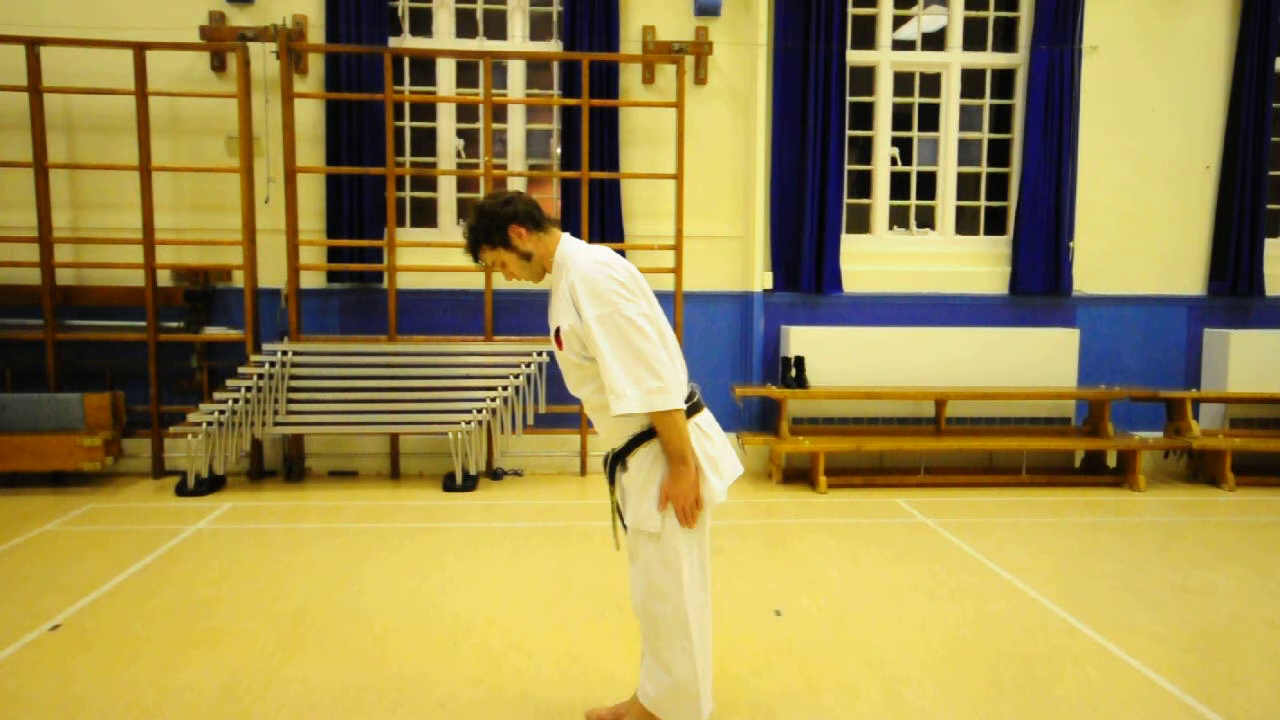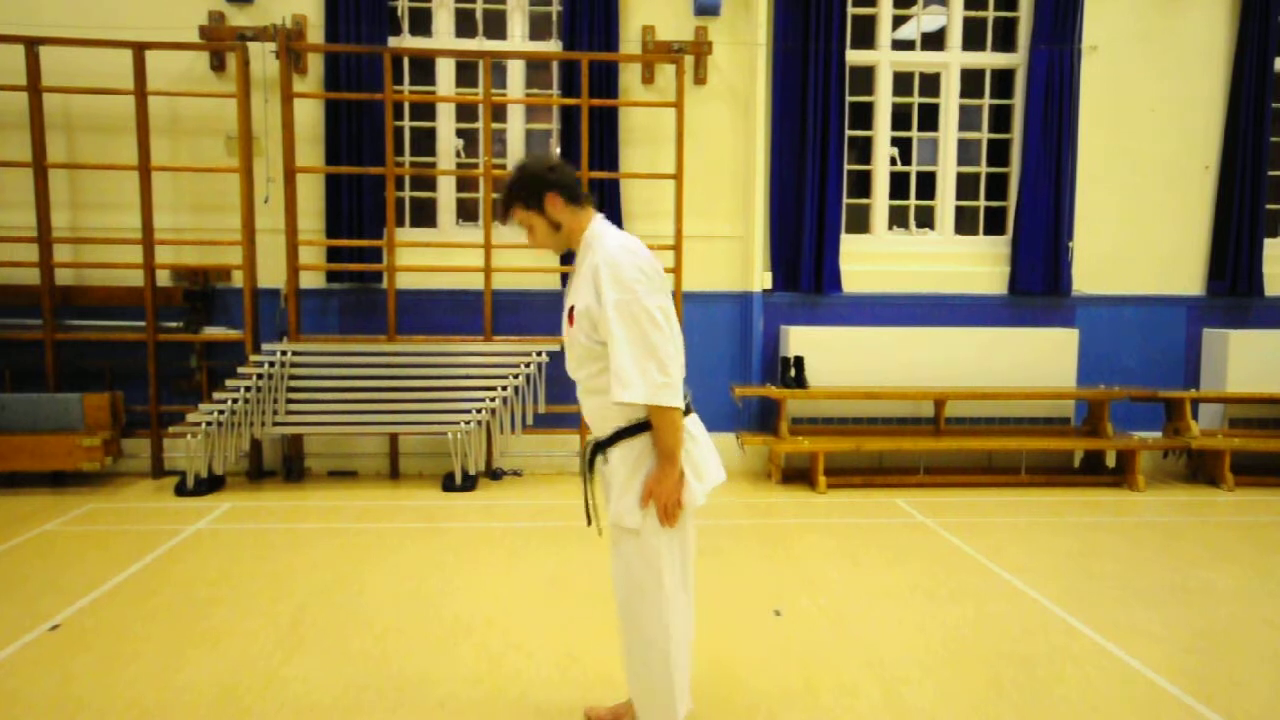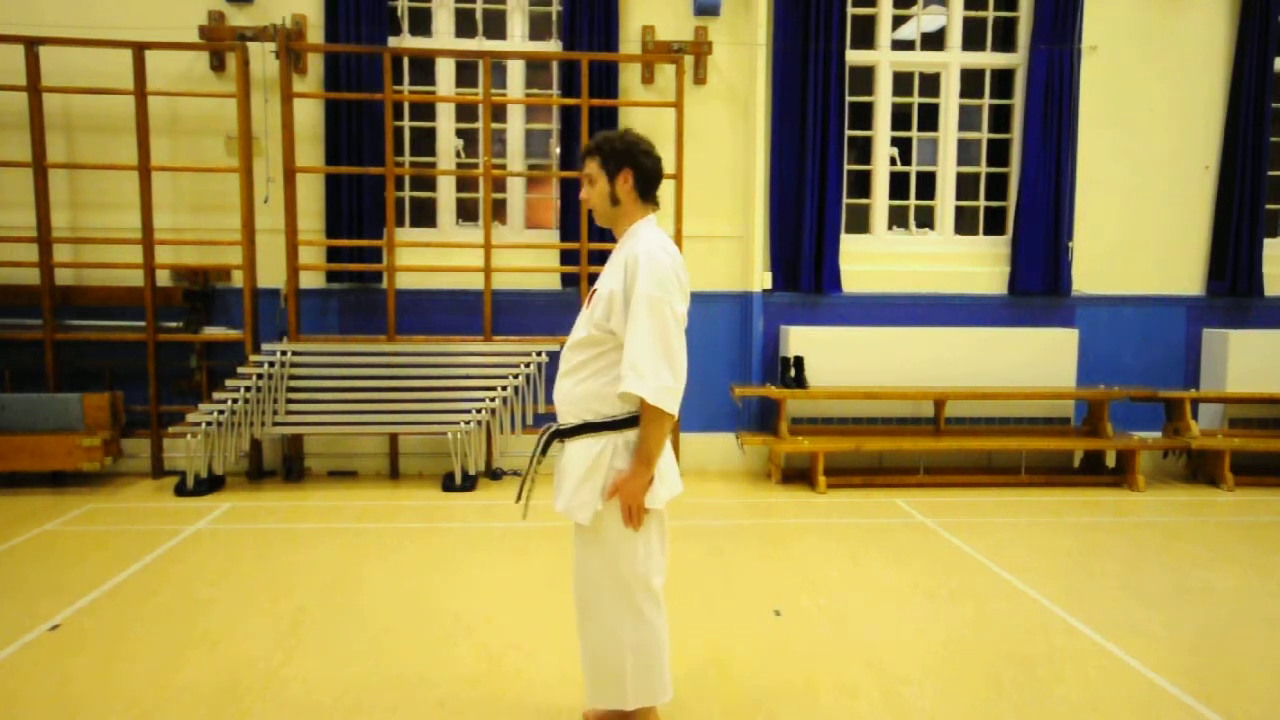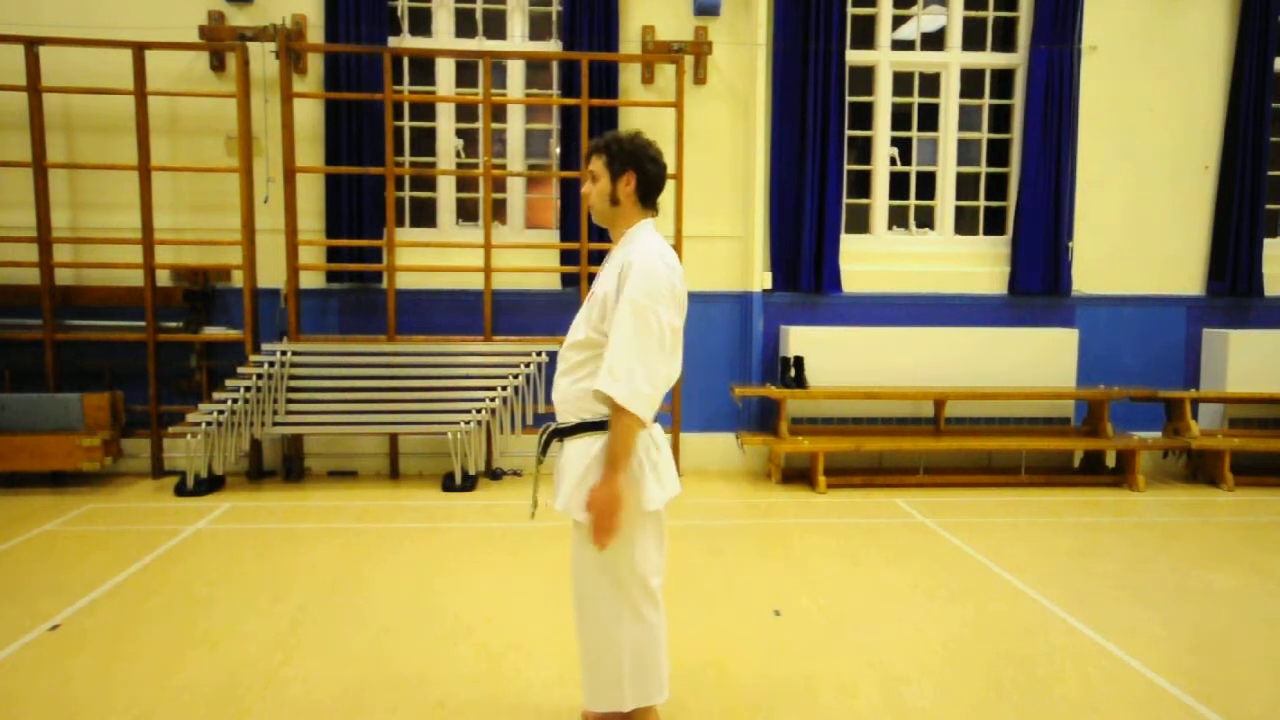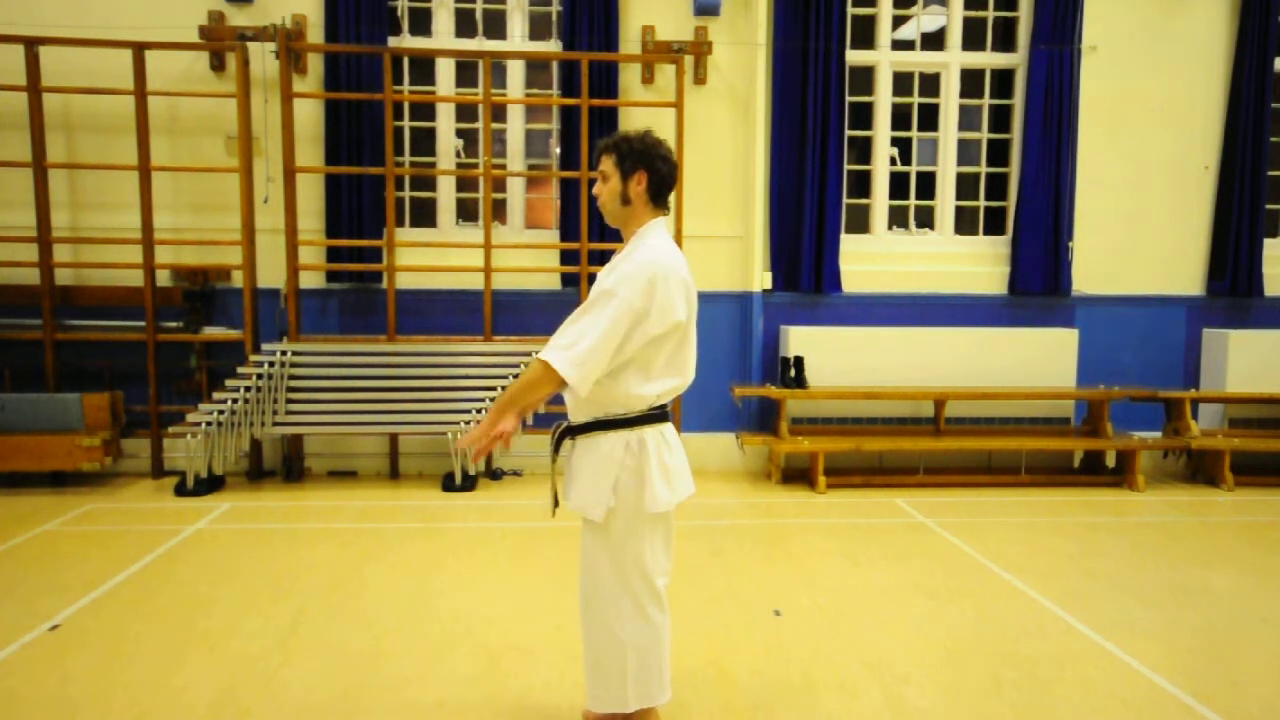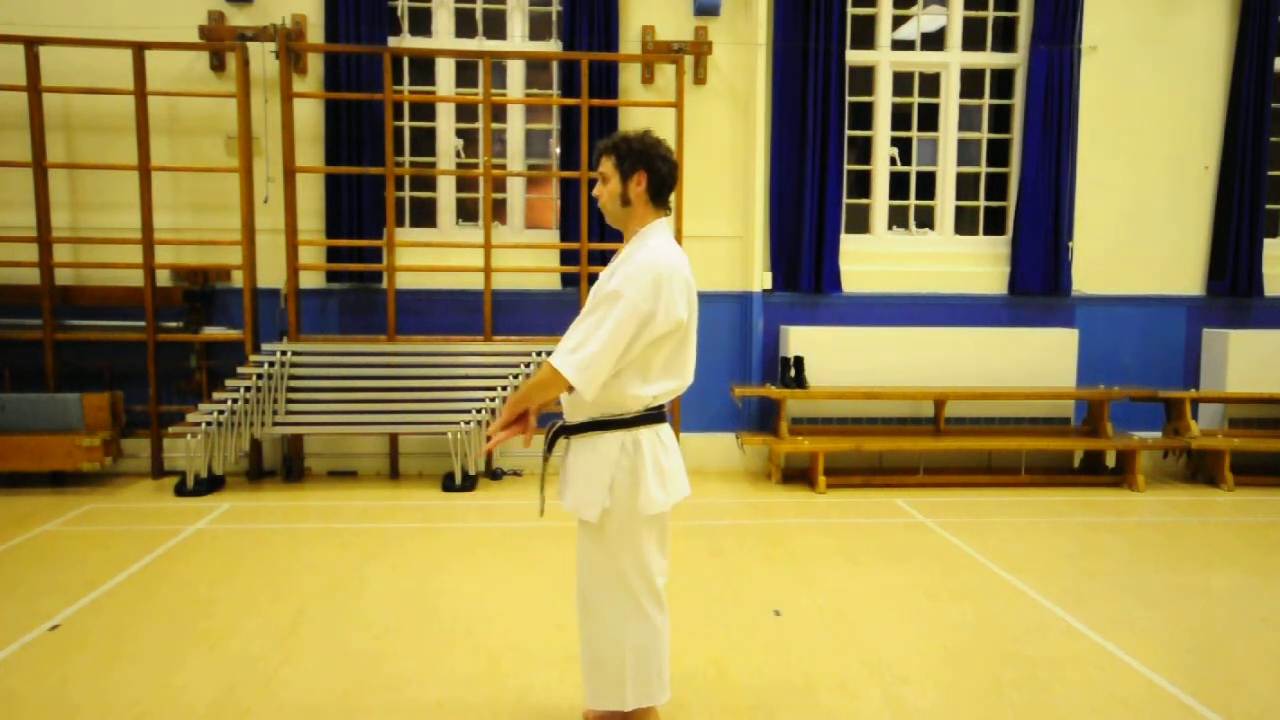
dt=0.5s
person 1, frame 1
left shoulder: (591, 273)
right shoulder: (570, 277)
left elbow: (653, 377)
left wrist: (681, 466)
left hip: (669, 453)
right hip: (645, 453)
left knee: (671, 593)
right knee: (653, 588)
person 1, frame 2
left shoulder: (617, 259)
right shoulder: (591, 261)
left elbow: (658, 374)
left wrist: (669, 465)
left hip: (653, 454)
right hip: (632, 452)
left knee: (652, 593)
right knee: (641, 587)
person 1, frame 3
left shoulder: (649, 257)
right shoulder: (627, 253)
left elbow: (660, 379)
left wrist: (642, 470)
left hip: (617, 456)
right hip: (602, 452)
left knee: (622, 591)
right knee: (609, 588)
person 1, frame 4
left shoulder: (646, 261)
right shoulder: (627, 257)
left elbow: (635, 382)
left wrist: (613, 476)
left hip: (615, 456)
right hip: (601, 450)
left knee: (623, 590)
right knee: (606, 589)
person 1, frame 5
left shoulder: (649, 264)
right shoulder: (640, 258)
left elbow: (572, 355)
right elbow: (582, 353)
left wrist: (499, 409)
right wrist: (518, 410)
left hip: (627, 456)
right hip: (617, 449)
left knee: (628, 592)
right knee: (614, 588)
person 1, frame 6
left shoulder: (652, 264)
right shoulder: (642, 257)
left elbow: (579, 360)
right elbow: (589, 355)
left wrist: (518, 401)
right wrist: (533, 403)
left hip: (624, 452)
right hip: (617, 447)
left knee: (626, 593)
right knee: (616, 590)
